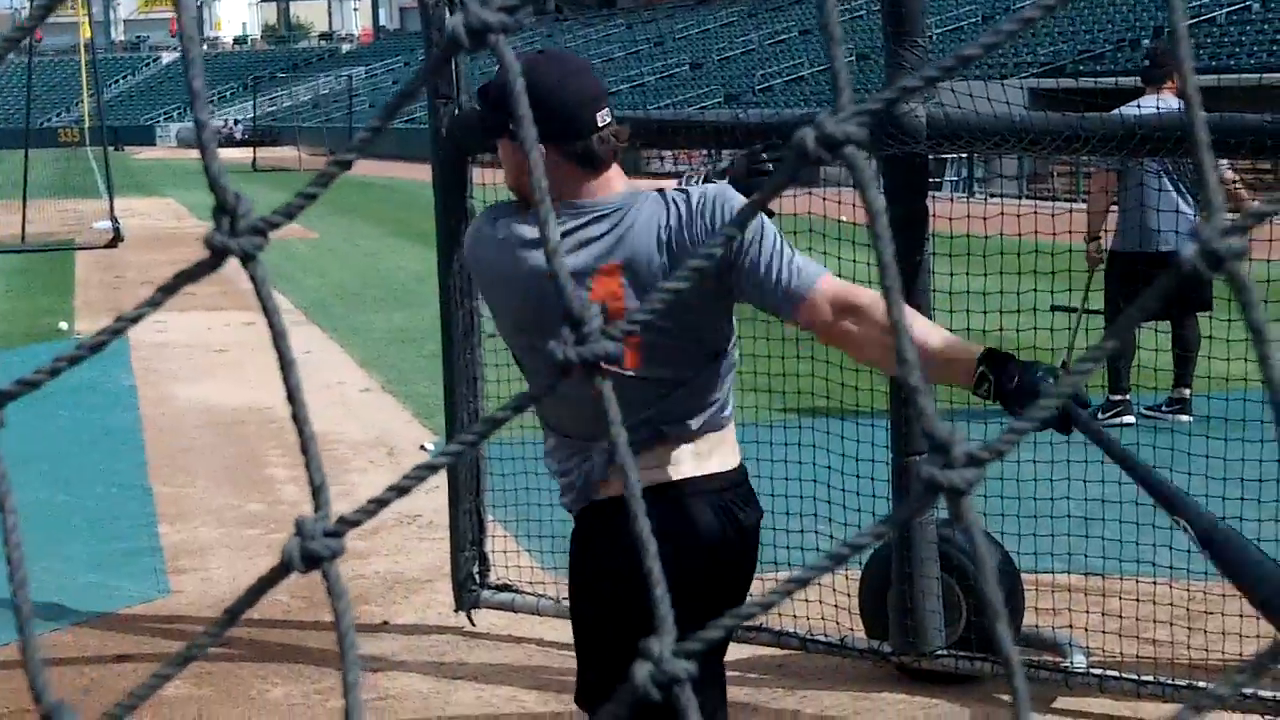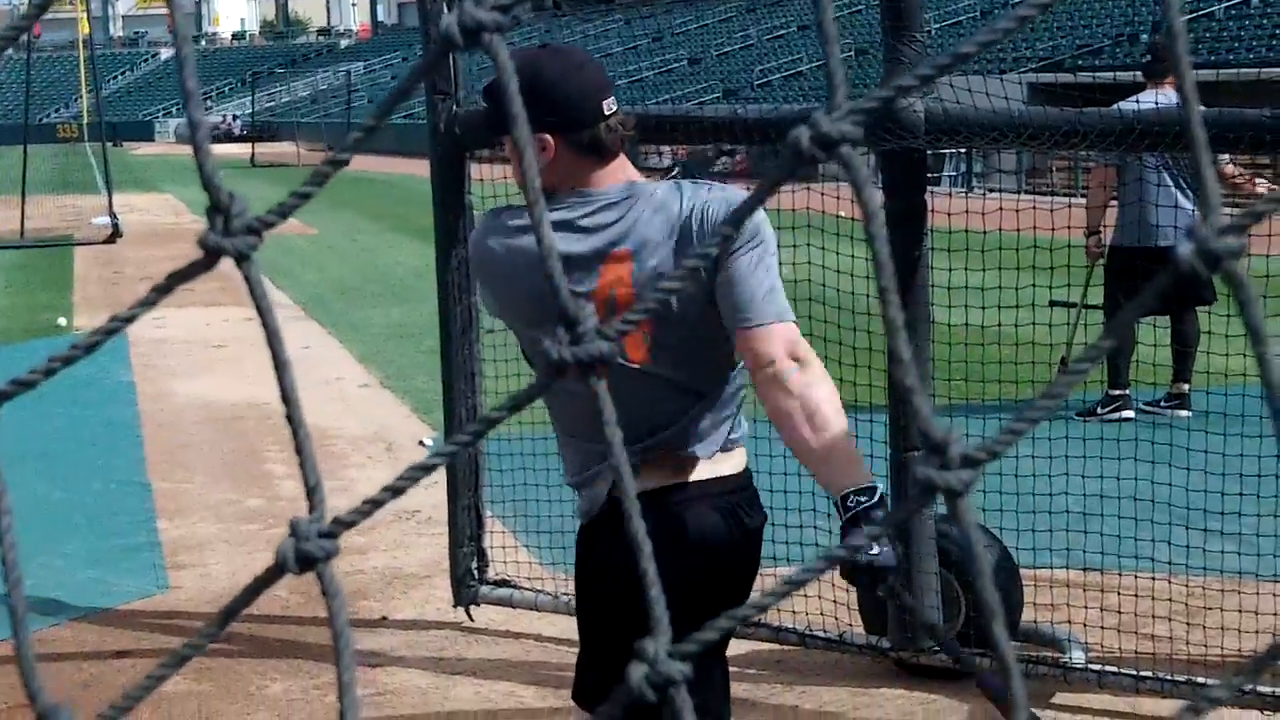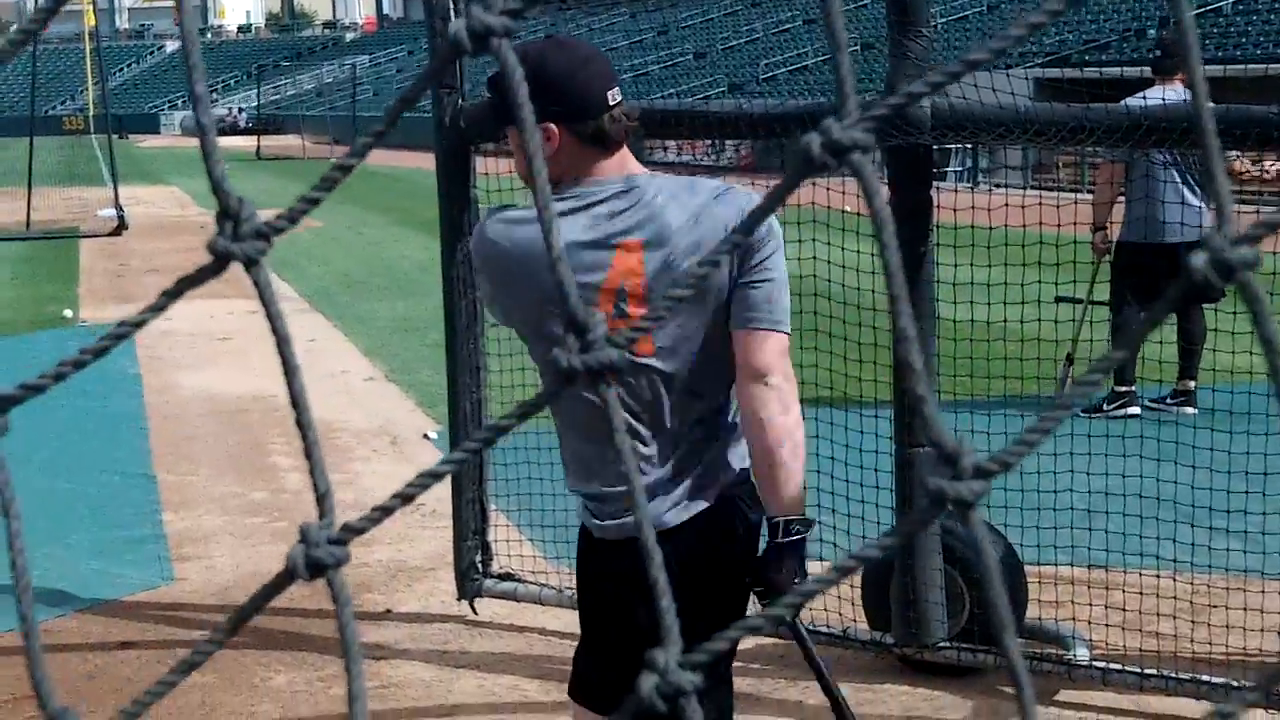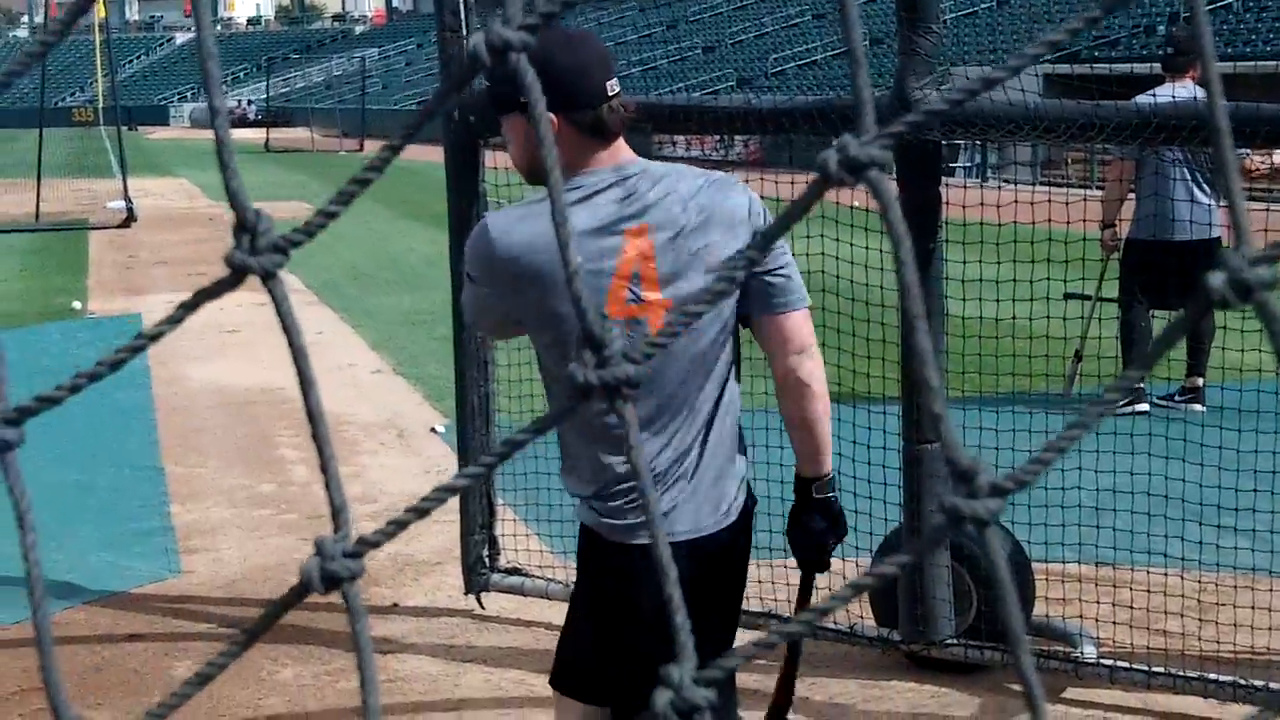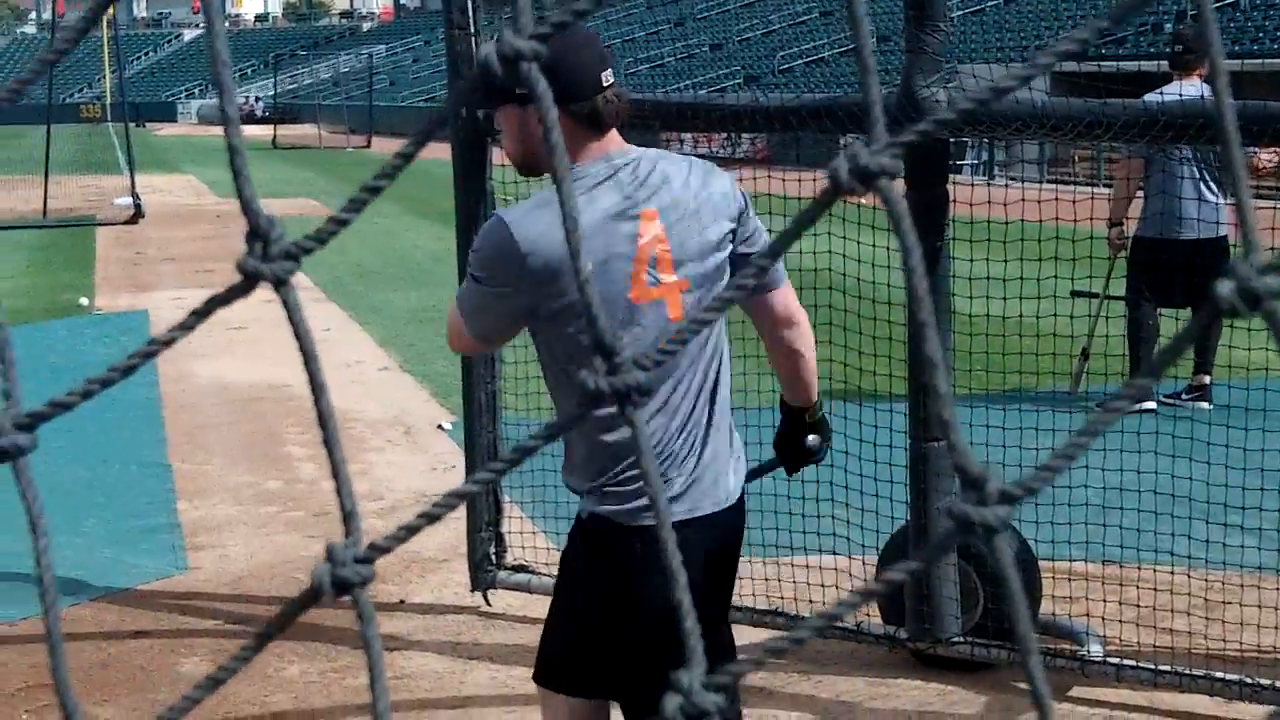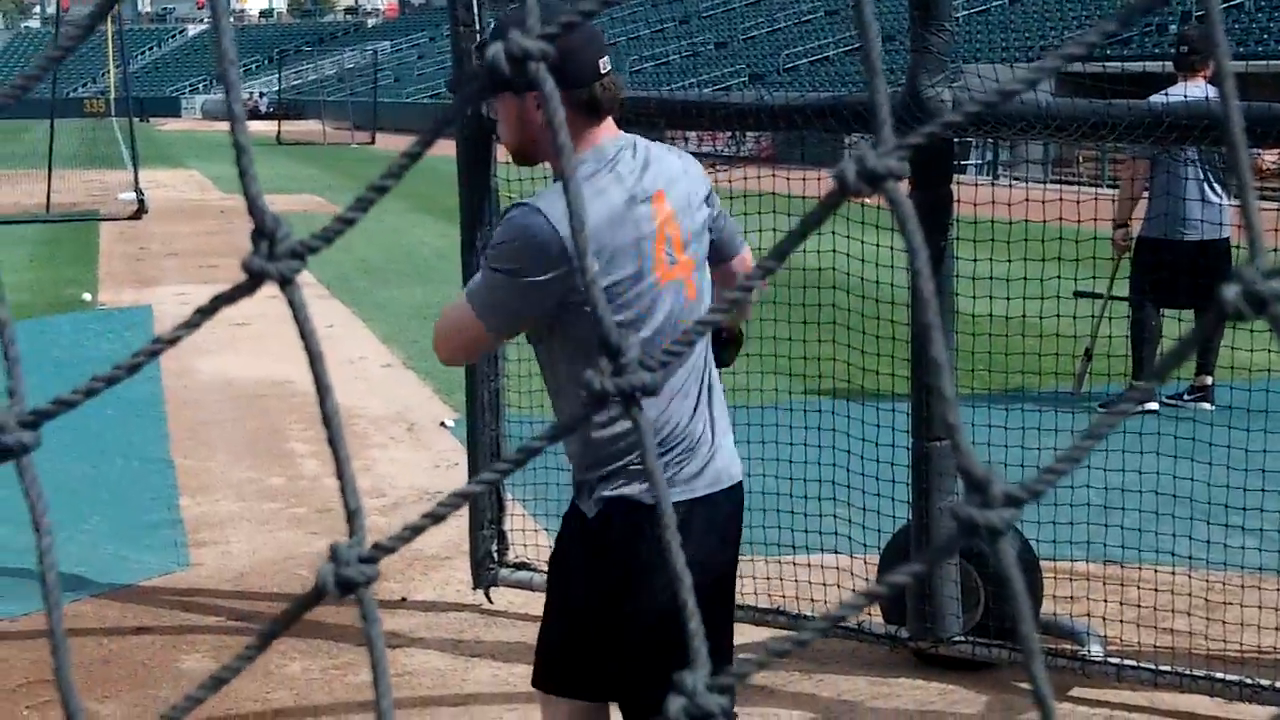
dt=0.1s
person 1, frame 1
left shoulder: (491, 242)
right shoulder: (705, 220)
right elbow: (842, 310)
right wrist: (990, 367)
left hip: (618, 526)
right hip: (725, 506)
person 1, frame 2
left shoulder: (497, 245)
right shoulder: (718, 216)
right elbow: (783, 366)
right wrist: (860, 502)
left hip: (623, 522)
right hip: (726, 510)
person 1, frame 3
left shoulder: (505, 242)
right shoulder: (731, 212)
right elbow: (767, 381)
right wrist: (788, 530)
left hip: (634, 530)
right hip: (726, 513)
person 1, frame 4
left shoulder: (503, 242)
right shoulder: (732, 204)
left elbow: (488, 321)
right elbow: (797, 358)
right wrist: (818, 490)
left hip: (637, 529)
right hip: (715, 514)
person 1, frame 5
left shoulder: (519, 234)
right shoulder: (708, 184)
left elbow: (466, 337)
right elbow: (783, 314)
right wrist: (804, 413)
left hip: (645, 517)
right hip: (700, 498)
person 1, frame 6
left shoulder: (543, 223)
right shoulder: (676, 170)
left elbow: (455, 343)
right elbow: (735, 267)
left wrist: (492, 291)
right wrist: (721, 330)
left hip: (656, 507)
right hip: (626, 492)
person 2, frame 1
left shoulder: (1120, 118)
left elbow: (1102, 183)
right elbow: (1223, 177)
left wrist: (1093, 235)
right wrist: (1245, 200)
left hip: (1133, 239)
right hip: (1186, 236)
left knee: (1120, 316)
right knee: (1184, 314)
left ankle: (1118, 400)
right ankle: (1180, 397)
person 2, frame 2
left shoulder: (1120, 113)
left elbow: (1102, 179)
right elbow: (1224, 171)
left wrist: (1093, 230)
right wrist: (1253, 185)
left hip: (1134, 234)
right hip: (1185, 231)
left knee: (1120, 311)
right knee: (1184, 310)
left ankle: (1118, 394)
right ankle: (1180, 392)
person 2, frame 3
left shoulder: (1129, 109)
left elbow: (1110, 174)
right elbow: (1231, 166)
left wrist: (1097, 227)
right wrist: (1255, 168)
left hip: (1141, 230)
right hip: (1192, 228)
left knee: (1126, 308)
right knee: (1189, 308)
left ankle: (1124, 392)
right ankle: (1185, 389)
person 2, frame 4
left shoulder: (1140, 106)
left elbow: (1120, 172)
right elbow: (1243, 164)
left wrist: (1108, 223)
left hip: (1151, 228)
right hip: (1203, 225)
left knee: (1136, 304)
left ankle: (1134, 389)
right ankle: (1193, 387)
person 2, frame 5
left shoulder: (1150, 104)
left elbow: (1130, 170)
left wrist: (1116, 222)
left hip: (1162, 226)
right hip: (1212, 224)
left knee: (1143, 303)
right knee: (1208, 304)
right ankle: (1201, 384)
person 2, frame 6
left shoulder: (1156, 105)
left elbow: (1137, 171)
right elbow: (1253, 161)
left wrist: (1121, 223)
right wrist: (1262, 161)
left hip: (1163, 227)
right hip: (1213, 225)
left knee: (1146, 304)
right knee: (1209, 305)
left ankle: (1142, 388)
right ankle: (1202, 385)
